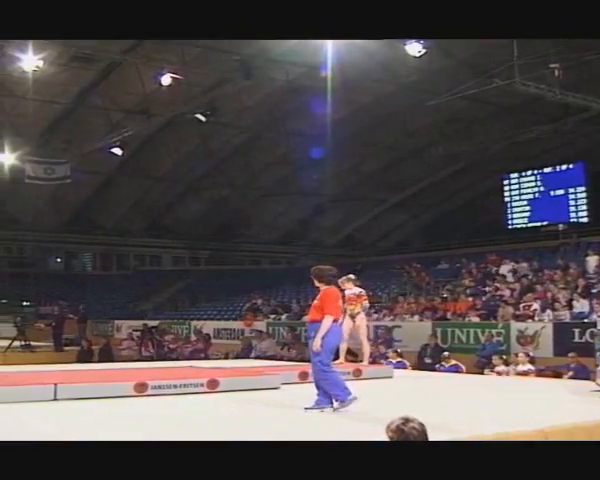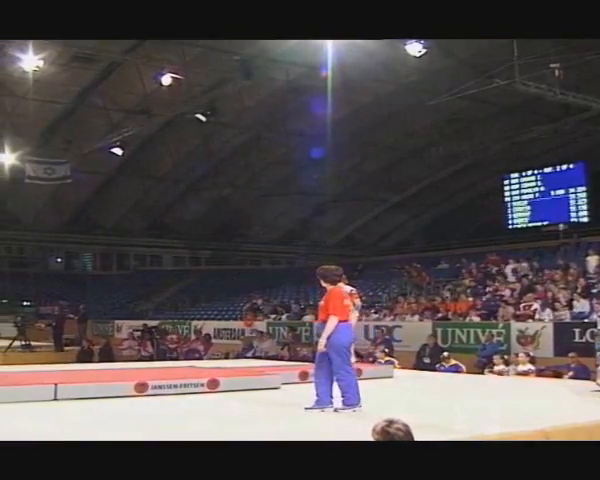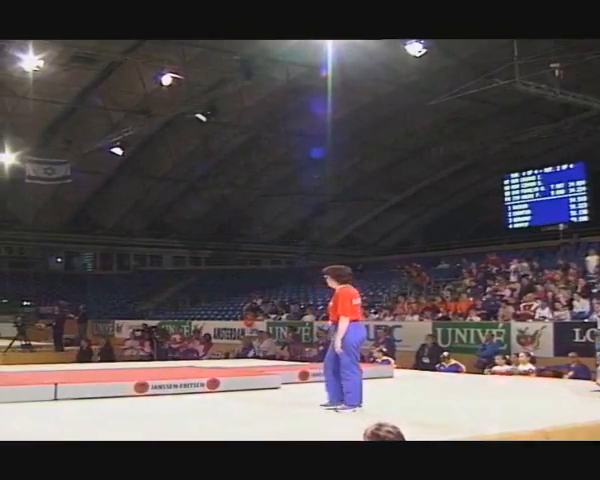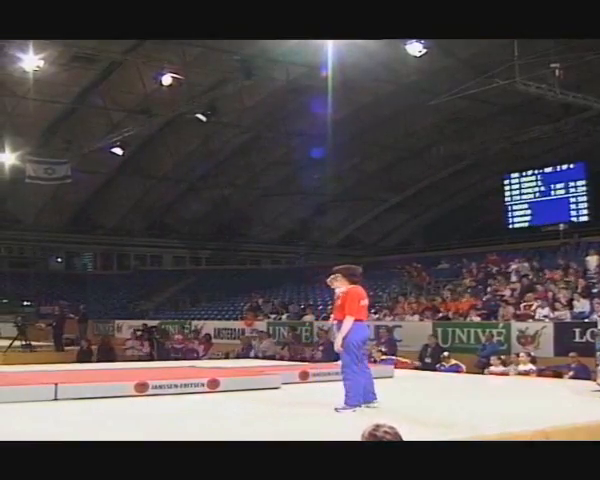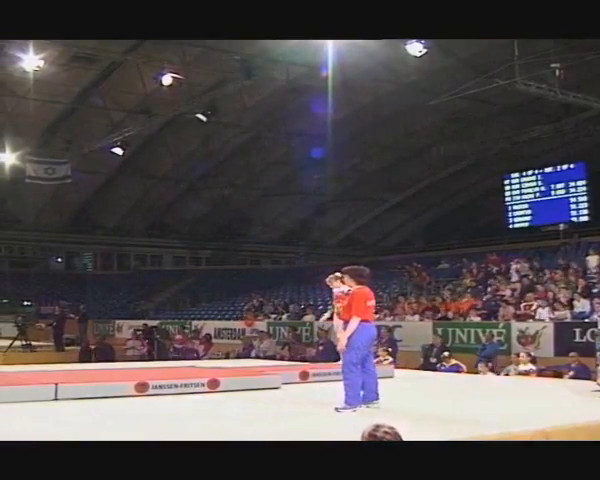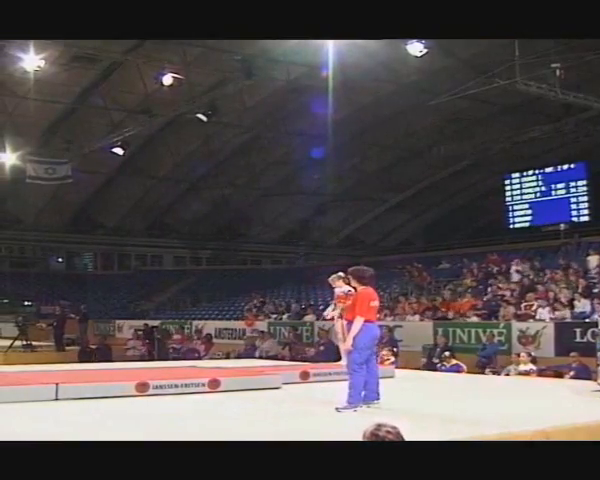
dt=0.4s
person 1, frame 1
left shoulder: (330, 293)
right shoulder: (325, 292)
left elbow: (329, 317)
left wrist: (318, 337)
left hip: (325, 333)
right hip: (319, 332)
left knee: (322, 368)
right knee: (318, 369)
left ankle: (345, 396)
right ankle: (324, 401)
person 1, frame 2
left shoulder: (335, 293)
right shoulder: (335, 292)
left elbow: (334, 318)
left wrist: (323, 337)
left hip: (337, 333)
right hip: (333, 333)
left knee: (342, 368)
right knee: (322, 368)
left ankle: (352, 402)
right ankle: (324, 401)
person 1, frame 3
left shoulder: (343, 293)
right shoulder: (349, 291)
left elbow: (345, 318)
left wrist: (338, 339)
left hip: (348, 332)
right hip: (347, 331)
left knee: (348, 368)
right knee: (331, 365)
left ankle: (352, 402)
right ankle: (336, 399)
person 1, frame 4
left shoulder: (351, 292)
right shoulder: (358, 291)
left elbow: (350, 318)
left wrist: (339, 337)
left hip: (352, 331)
right hip: (359, 330)
left knee: (350, 367)
right knee: (361, 366)
left ankle: (352, 402)
right ankle: (369, 398)
person 1, frame 5
left shoulder: (358, 293)
right shoulder: (366, 292)
left elbow: (356, 318)
left wrist: (344, 337)
left hip: (359, 331)
right hip: (367, 330)
left knee: (350, 366)
right knee: (367, 365)
left ankle: (352, 402)
right ankle: (371, 398)
person 1, frame 6
left shoulder: (362, 294)
right shoulder: (371, 292)
left elbow: (360, 318)
left wrist: (350, 337)
left hip: (362, 331)
right hip: (371, 330)
left knee: (356, 366)
right knee: (369, 365)
left ankle: (354, 401)
right ankle: (371, 397)
